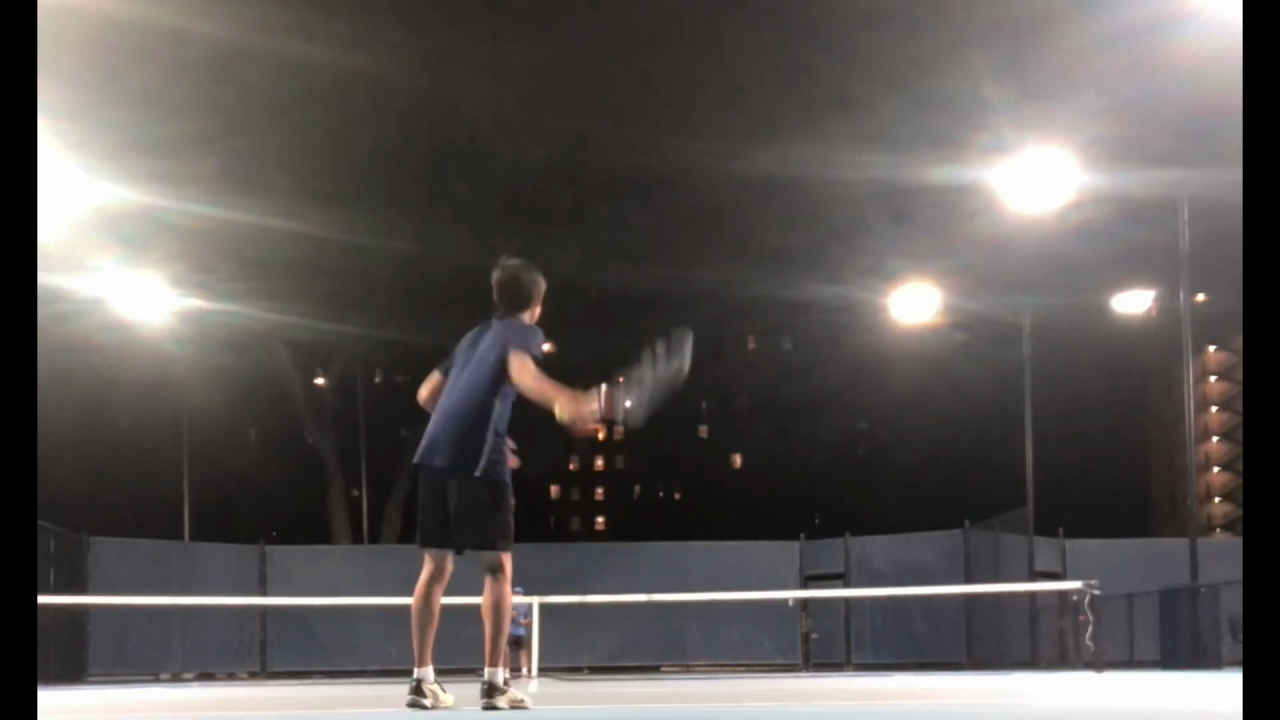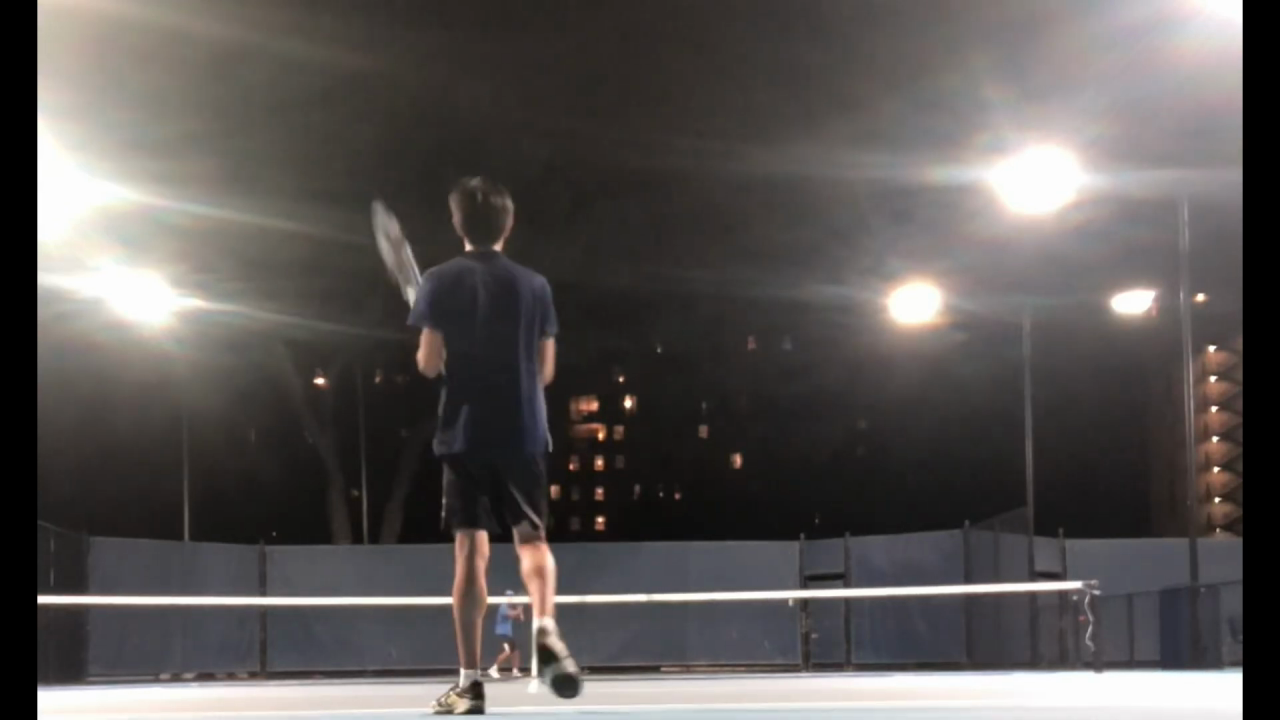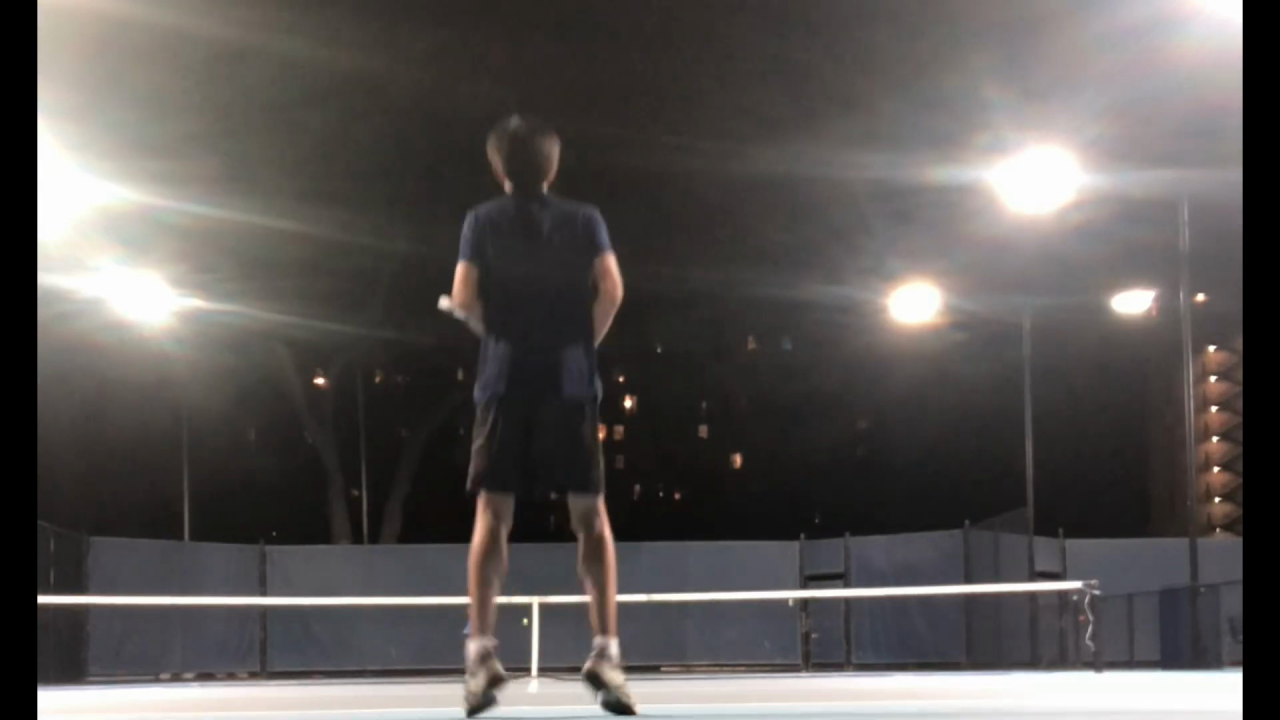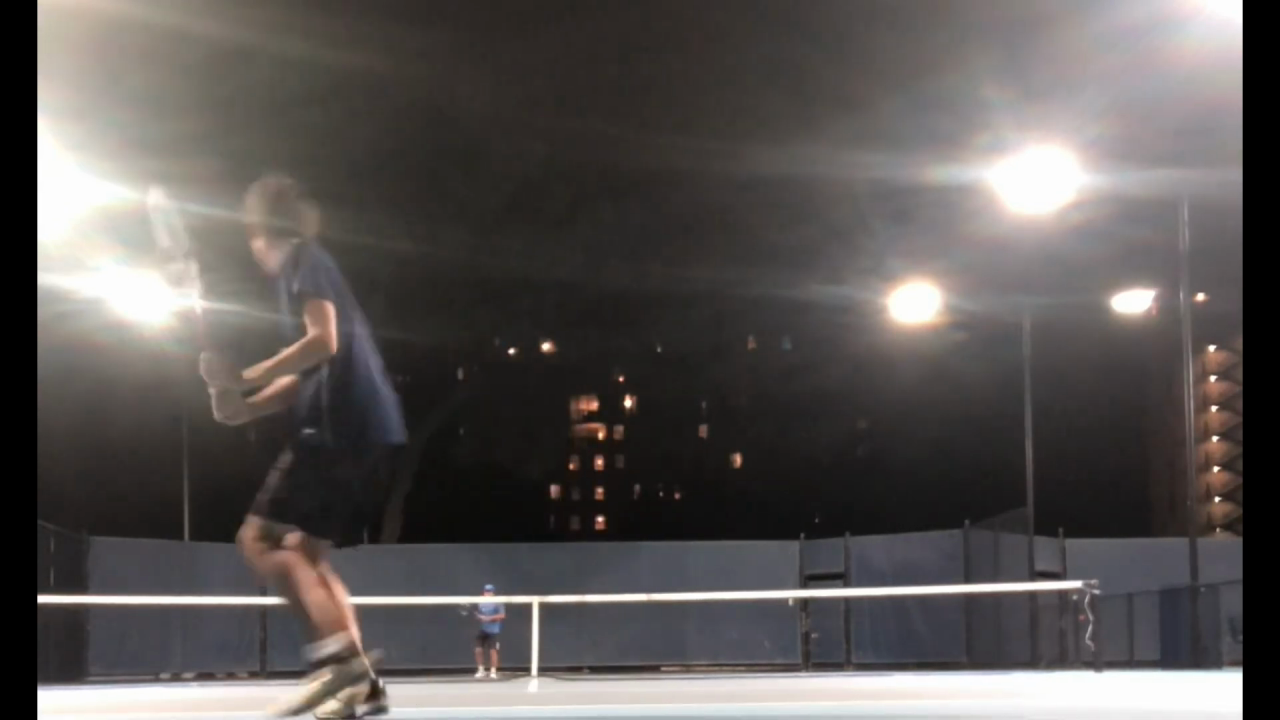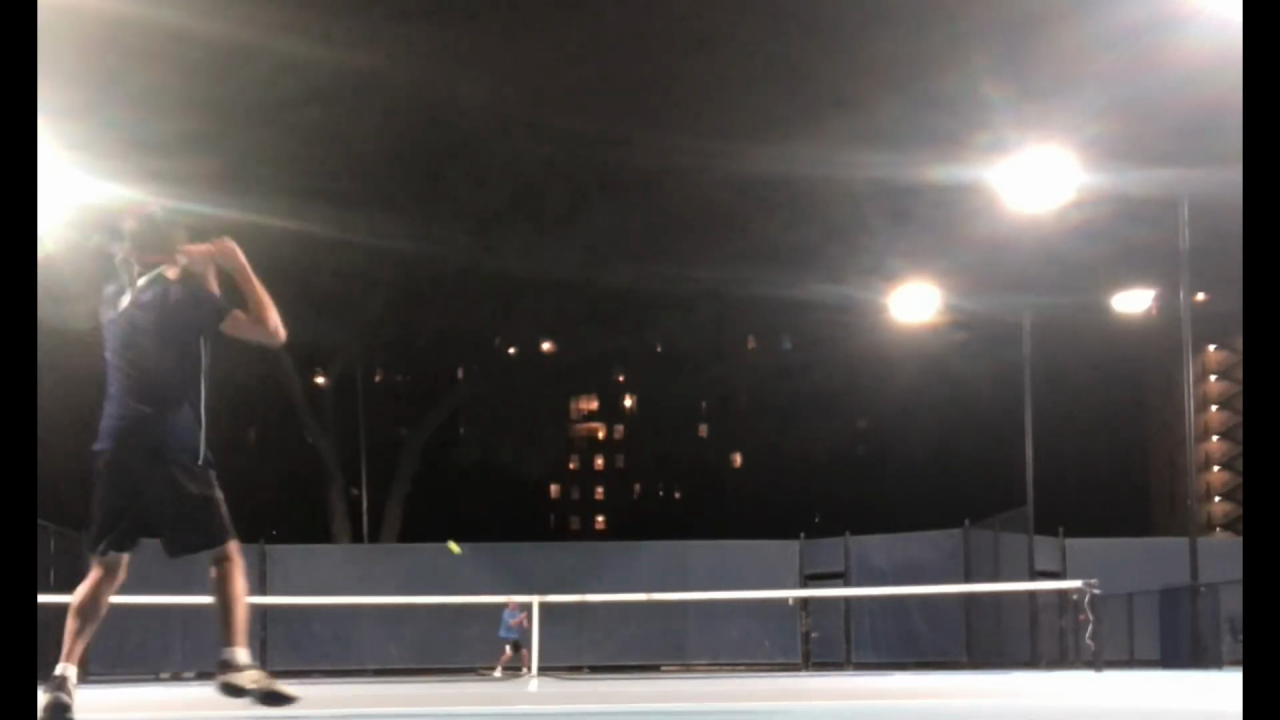
dt=1s
person 1, frame 1
left shoulder: (474, 336)
right shoulder: (524, 332)
left elbow: (426, 395)
right elbow: (519, 372)
right wrist: (563, 400)
left hip: (434, 454)
right hip: (477, 460)
left knee: (435, 567)
right knee: (497, 567)
left ankle: (422, 679)
right ankle: (494, 683)
person 1, frame 2
left shoulder: (438, 280)
right shoulder: (535, 285)
left elbow: (428, 363)
right elbow: (544, 368)
left hip: (464, 436)
right hip: (522, 435)
left knee: (471, 555)
right knee: (532, 540)
right ankle: (545, 630)
person 1, frame 3
left shoulder: (481, 220)
right shoulder: (585, 218)
left elbow: (462, 300)
right elbow: (611, 290)
right wrist: (584, 344)
left hip: (503, 383)
right hip: (568, 384)
left knee: (493, 517)
right knee: (589, 518)
left ankle: (483, 654)
right ankle: (604, 655)
person 1, frame 4
left shoulder: (304, 257)
right shoulder: (299, 272)
left elbow: (324, 341)
right elbow: (302, 377)
left wrist: (247, 380)
right wrist: (244, 405)
left hip: (345, 425)
right hip: (356, 430)
left knee: (261, 537)
right knee: (307, 555)
left ankle: (337, 649)
person 1, frame 5
left shoulder: (114, 301)
right shoulder: (190, 295)
right elbow: (272, 333)
right wrist: (238, 262)
left hip: (117, 446)
right hip: (176, 449)
left knee: (106, 570)
right knee: (228, 556)
right ankle: (237, 663)
